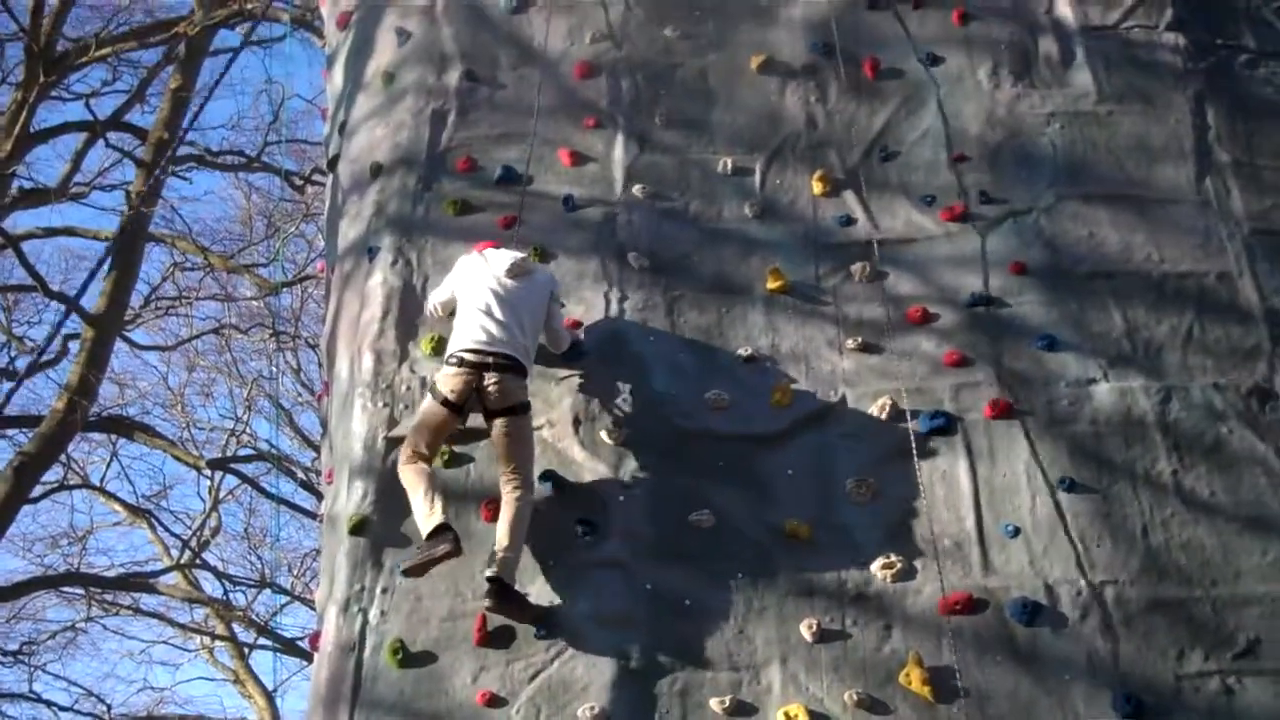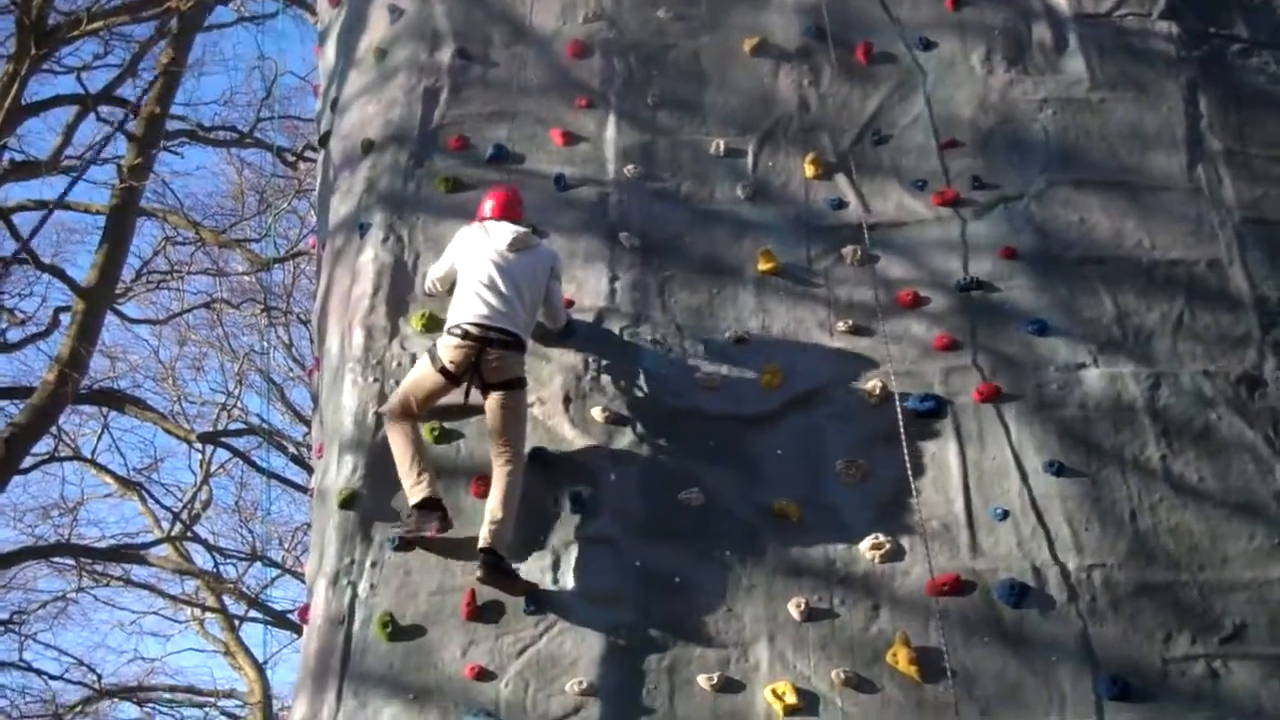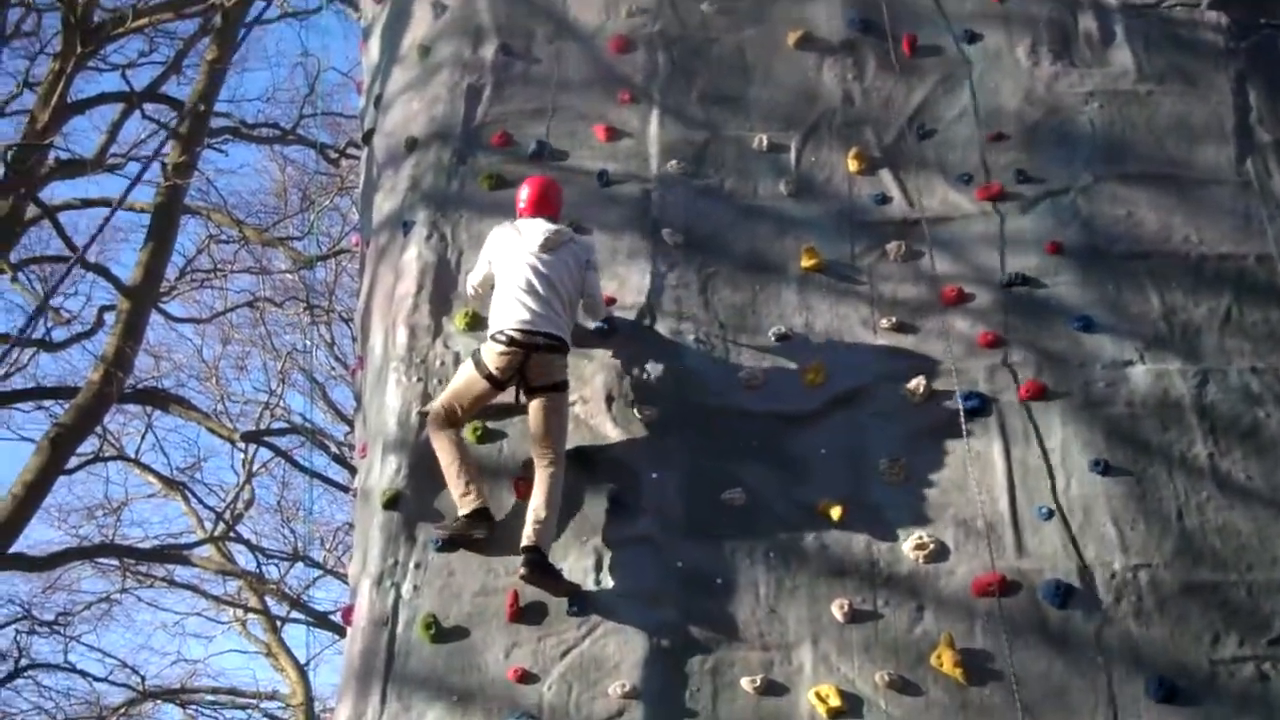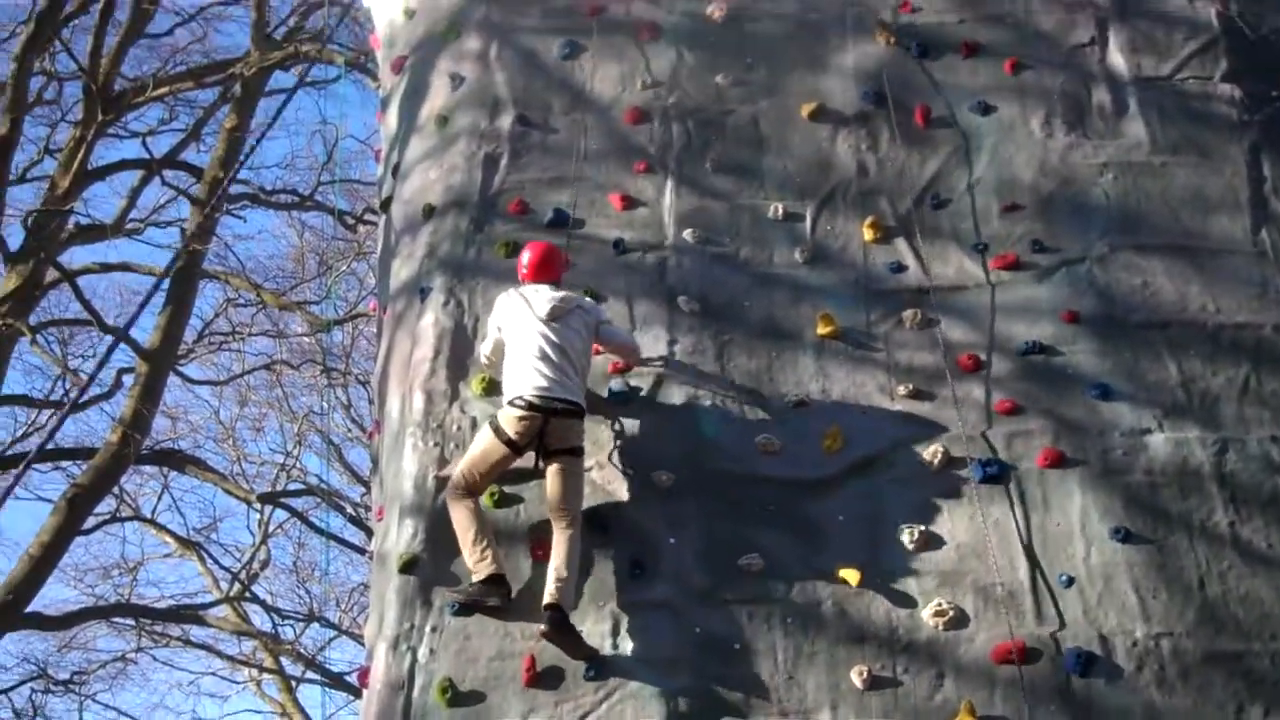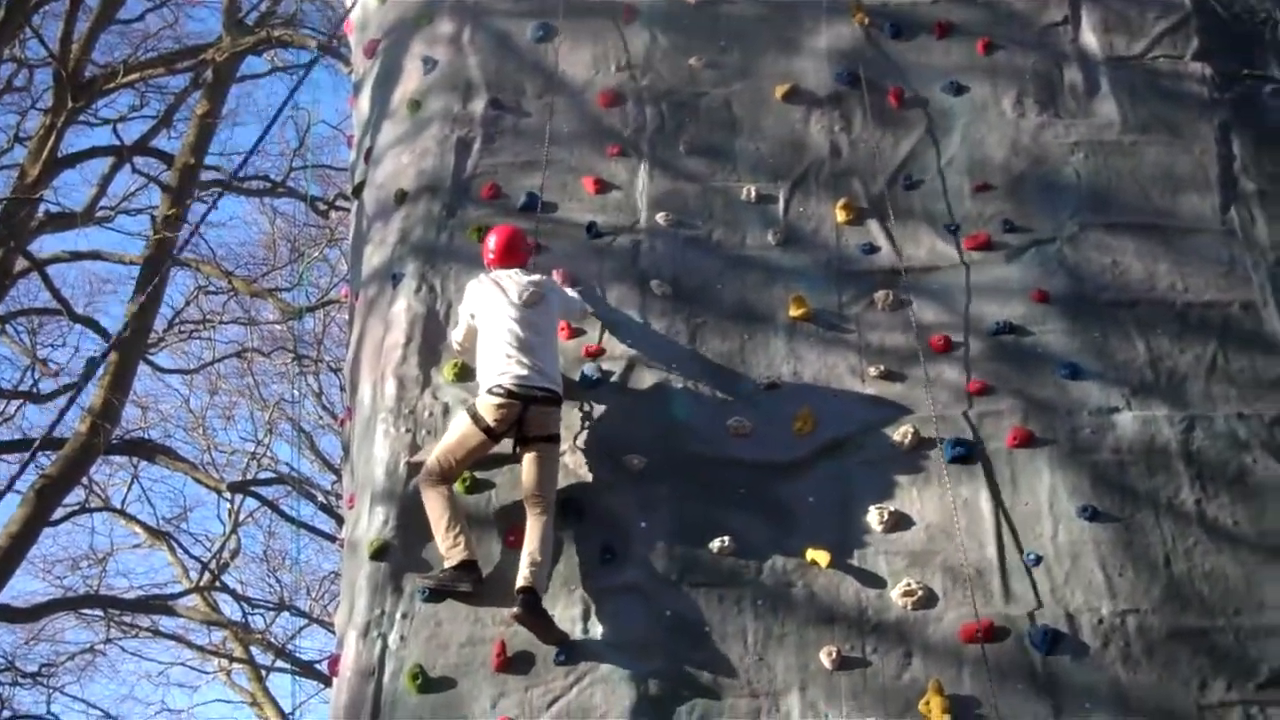
dt=0.4s
person 1, frame 1
left shoulder: (470, 261)
right shoulder: (544, 278)
left elbow: (434, 307)
right elbow: (559, 344)
right wrist: (567, 334)
left hip: (460, 367)
right hip: (507, 376)
left knee: (411, 459)
right knee: (517, 485)
left ankle: (439, 532)
right ankle: (499, 582)
person 1, frame 2
left shoulder: (470, 234)
right shoulder: (546, 255)
left elbow: (433, 283)
right elbow: (557, 321)
right wrist: (564, 318)
left hip: (460, 339)
right hip: (506, 351)
left knee: (398, 413)
right knee: (507, 459)
left ankle: (427, 505)
right ankle: (493, 553)
person 1, frame 3
left shoulder: (503, 235)
right shoulder: (581, 248)
left elbow: (474, 289)
right elbow: (596, 311)
right wrist: (605, 315)
left hip: (505, 345)
right hip: (551, 354)
left knee: (440, 418)
right knee: (550, 460)
left ankle: (474, 512)
right ankle: (535, 552)
person 1, frame 4
left shoulder: (508, 301)
right shoulder: (586, 309)
left elbow: (488, 359)
right elbow: (630, 351)
right wrist: (609, 339)
left hip: (522, 410)
right hip: (568, 418)
left knee: (460, 489)
right knee: (566, 522)
left ankle: (489, 578)
right ankle: (556, 610)
person 1, frame 5
left shoulder: (479, 288)
right shoulder: (551, 291)
left elbow: (460, 345)
right elbow: (581, 310)
left hip: (499, 399)
right hip: (545, 405)
left knee: (433, 476)
right knee: (540, 508)
left ankle: (460, 565)
right ankle: (529, 593)
